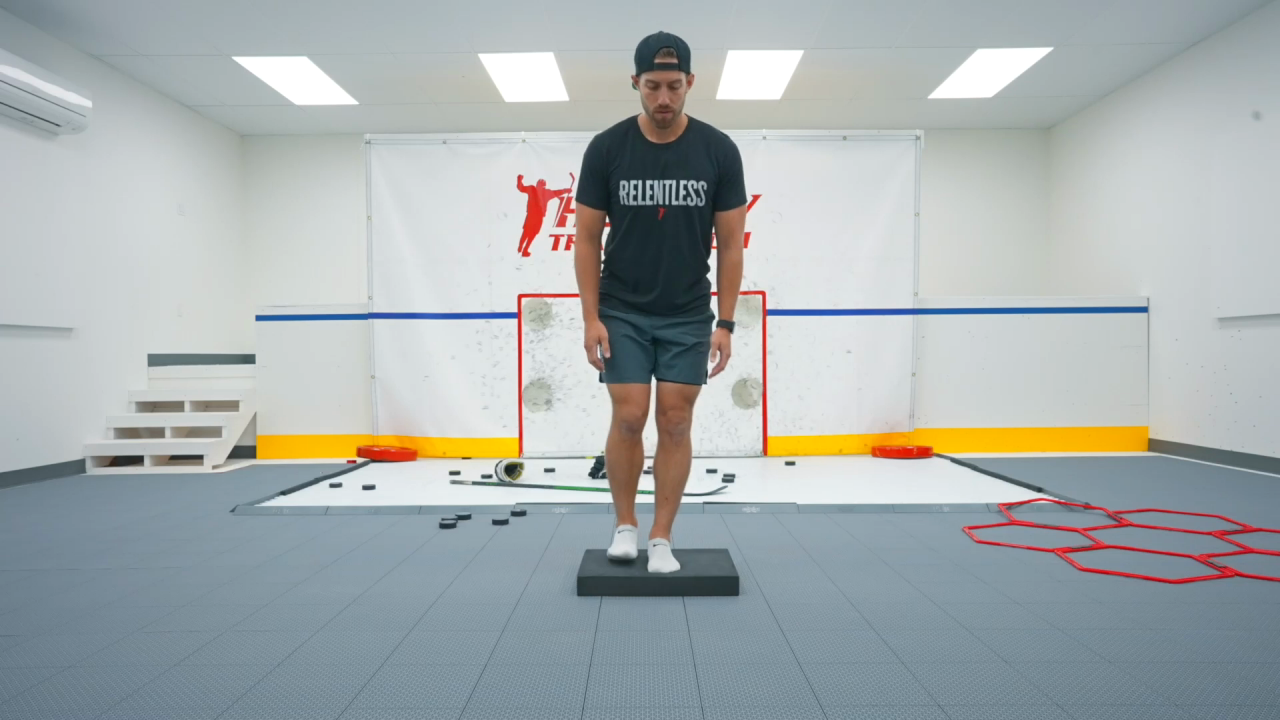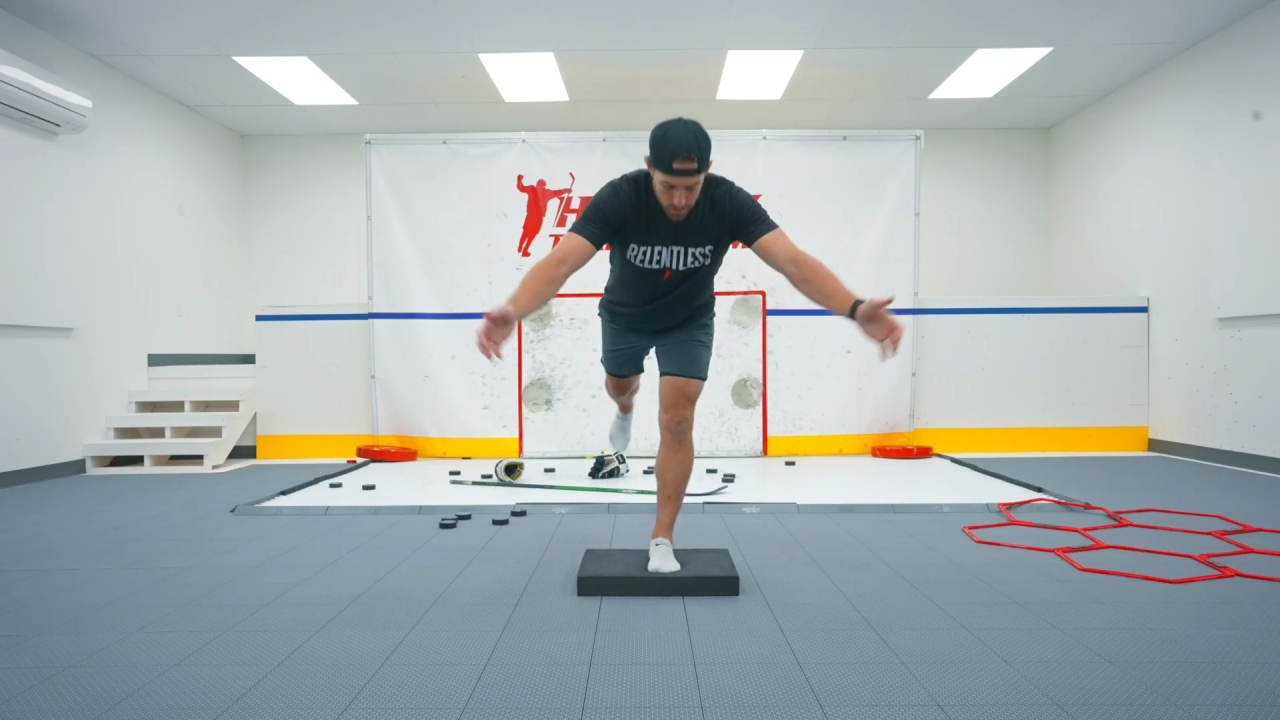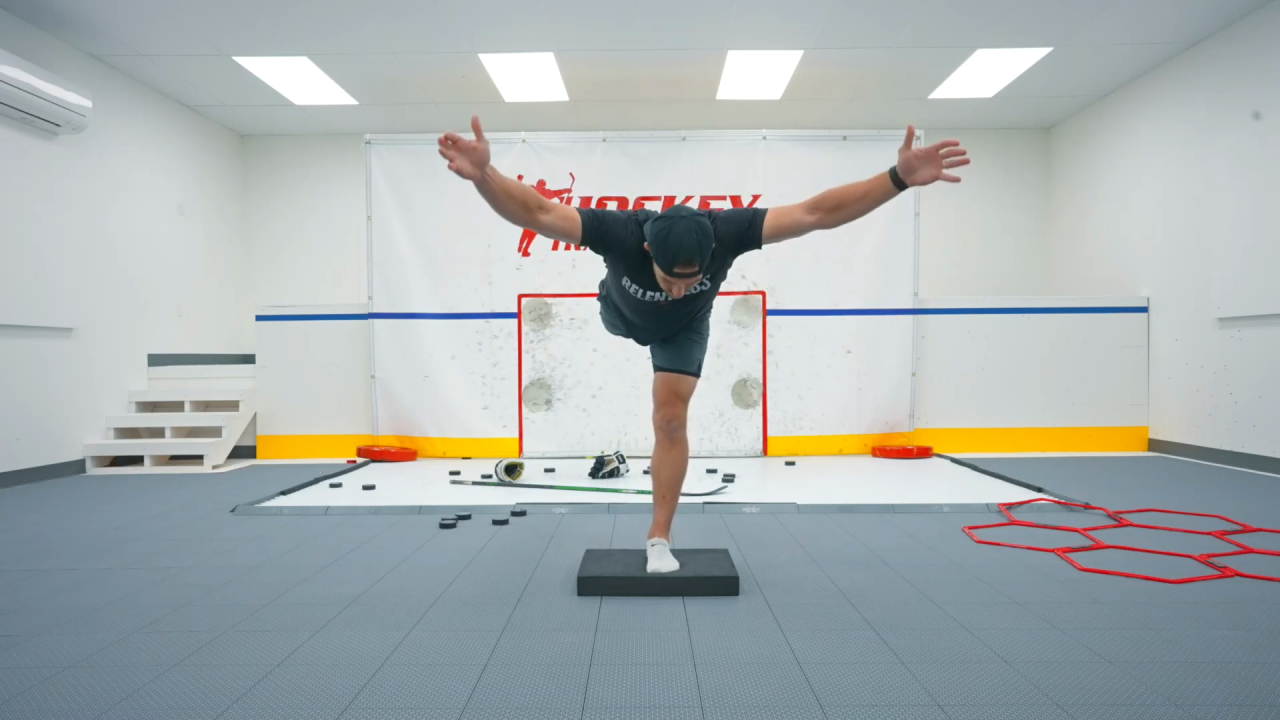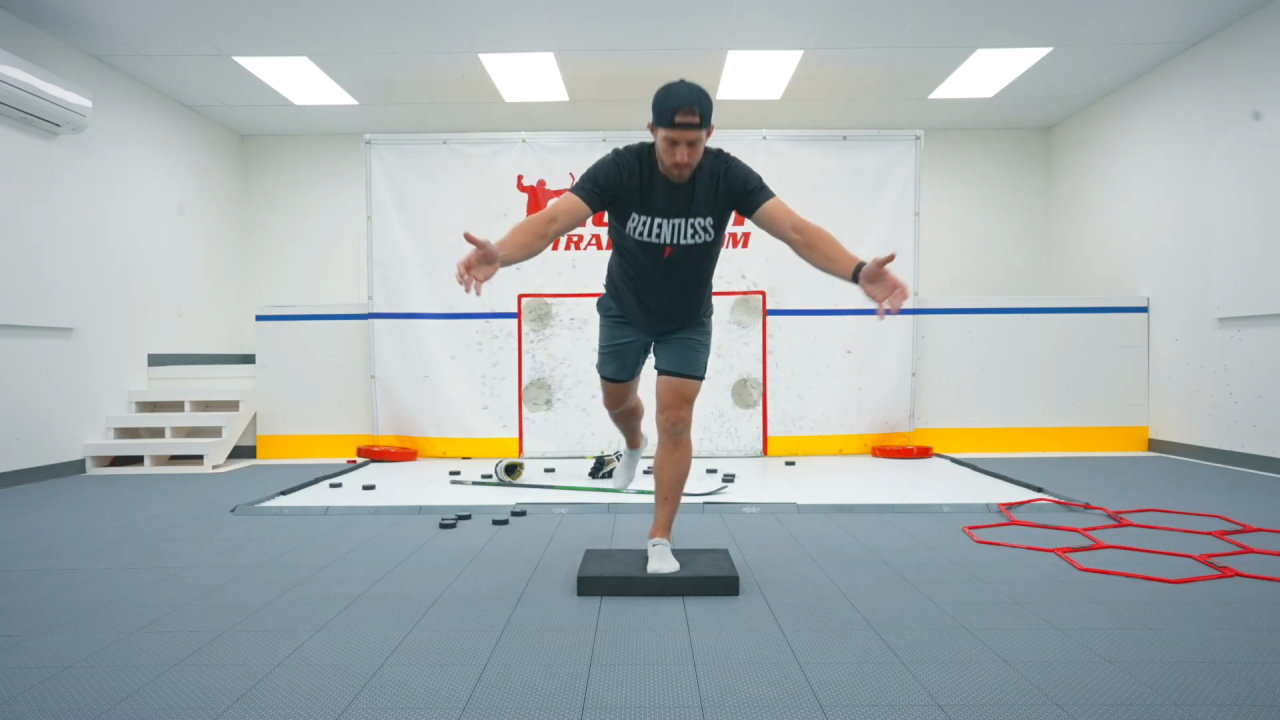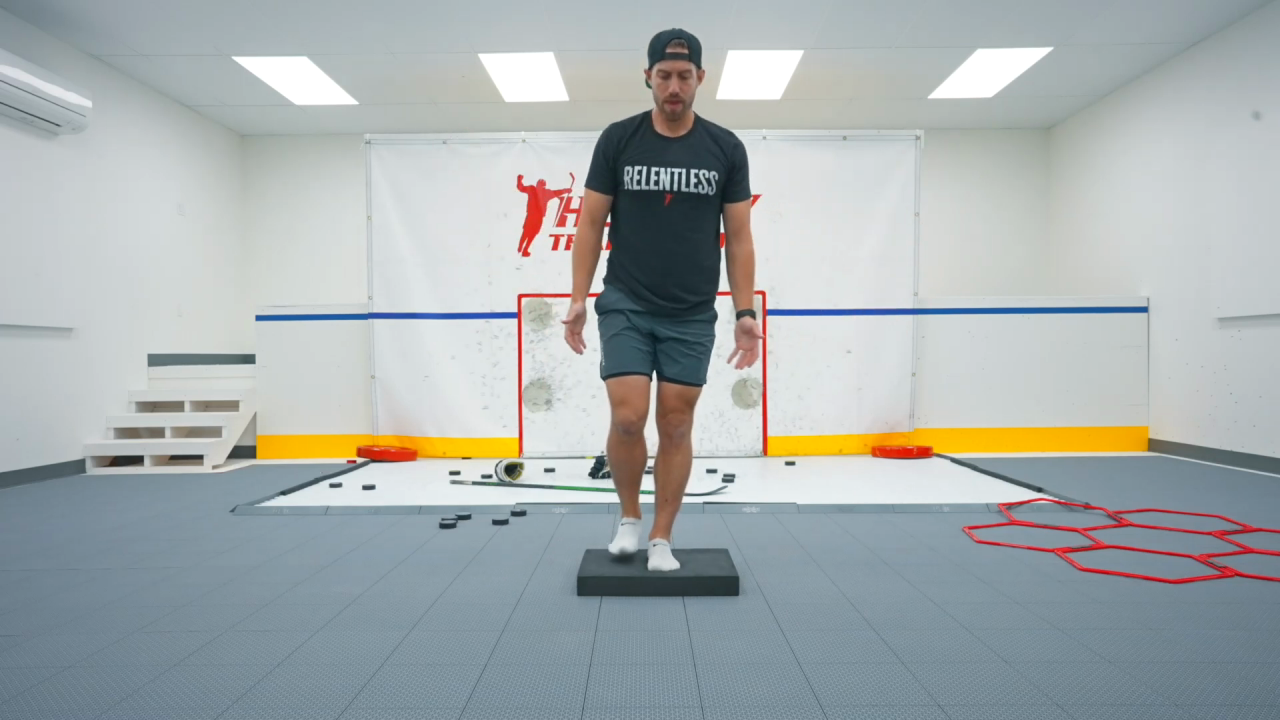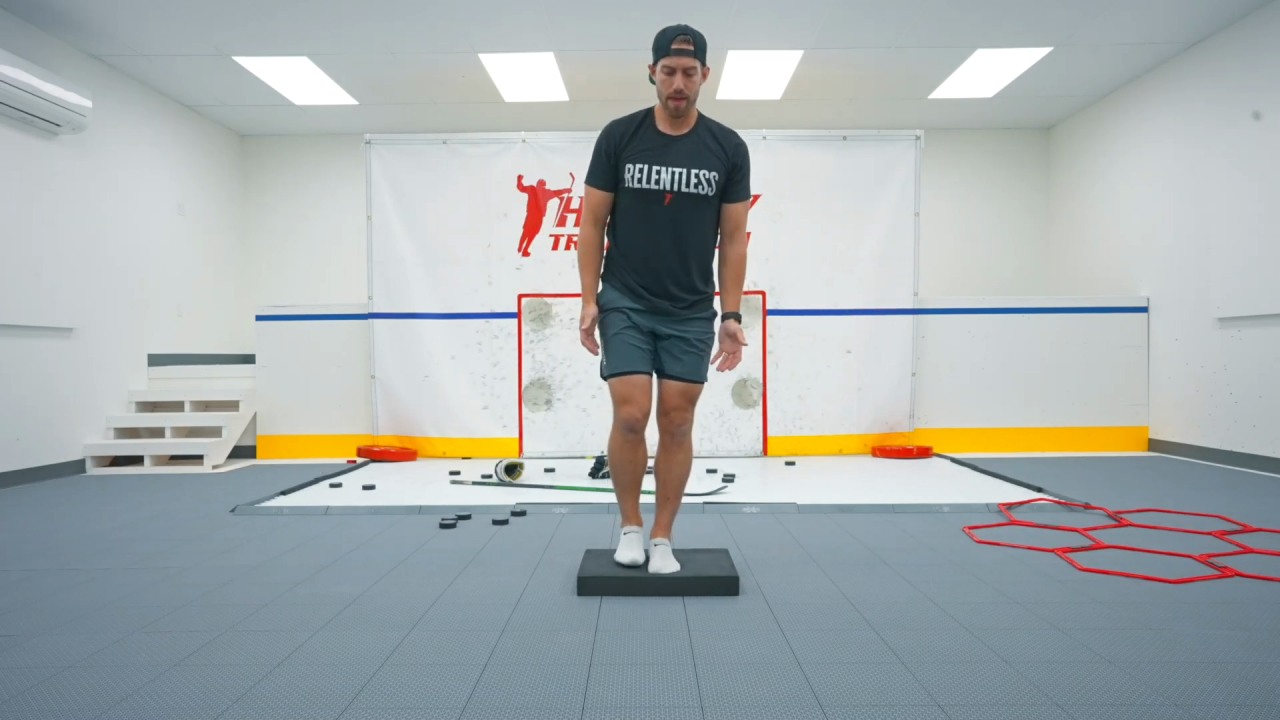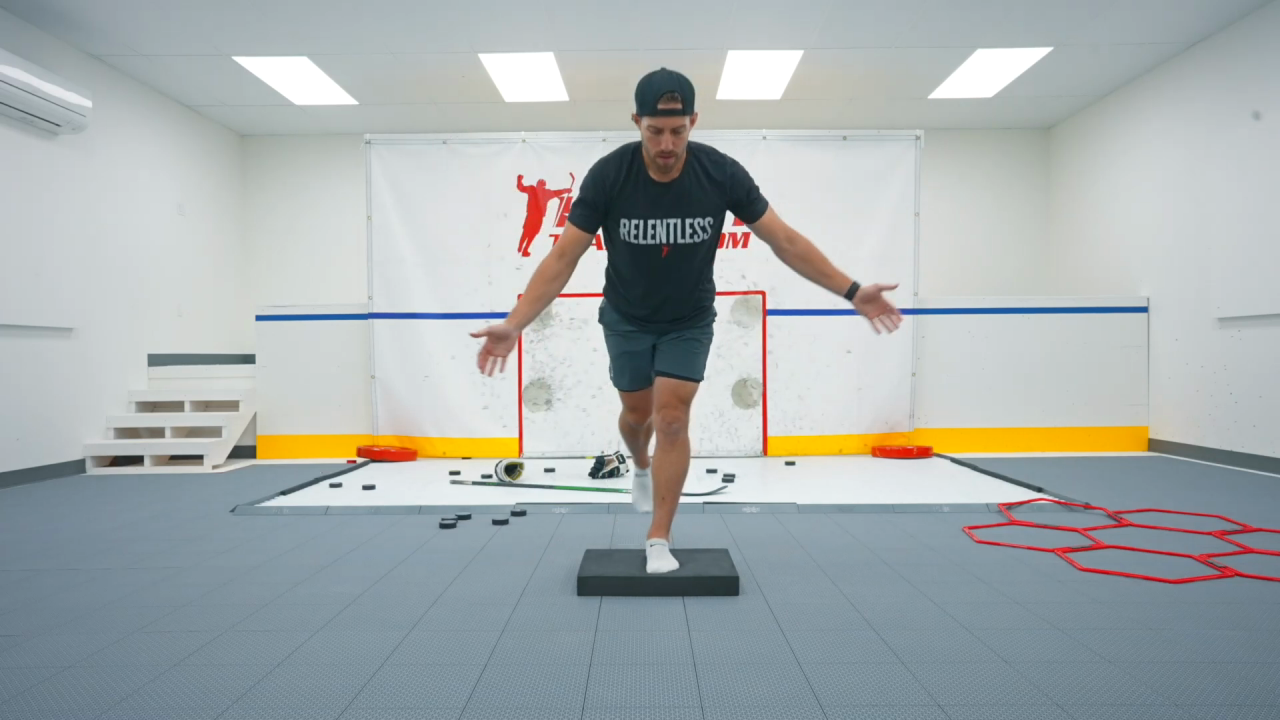
dt=0.7s
person 1, frame 1
left shoulder: (718, 150)
right shoulder: (607, 148)
left elbow: (730, 243)
right elbow: (587, 238)
left wrist: (725, 323)
right wrist: (591, 317)
left hip: (688, 315)
right hip: (622, 312)
left knee: (675, 423)
right knee: (629, 418)
left ankle: (661, 539)
right ankle: (625, 526)
person 1, frame 2
left shoulder: (729, 202)
right shoulder: (619, 198)
left elbow: (794, 261)
right elbow: (559, 262)
left wrist: (856, 309)
right wrist: (513, 313)
left hip: (688, 321)
right hip: (625, 316)
left knee: (677, 419)
right knee: (618, 384)
left ankle: (662, 538)
right ankle: (624, 408)
person 1, frame 3
left shoulder: (727, 231)
right shoulder: (620, 232)
left elbow: (817, 213)
right elbow: (537, 212)
left wrist: (899, 179)
right wrist: (484, 176)
left hip: (685, 327)
right hip: (623, 313)
left knee: (669, 419)
right knee: (628, 335)
left ankle: (659, 540)
person 1, frame 4
left shoulder: (728, 174)
right shoulder: (620, 168)
left elbow: (795, 230)
right elbow: (552, 220)
left wrist: (859, 271)
right wrist: (498, 255)
left hip: (687, 320)
right hip: (624, 310)
left knee: (674, 421)
right knee: (619, 402)
left ankle: (660, 540)
right ankle: (634, 450)
person 1, frame 5
left shoulder: (726, 148)
right shoulder: (618, 139)
left elbow: (739, 237)
right elbow: (590, 225)
left wrist: (745, 311)
right wrist: (577, 299)
left hip: (691, 313)
right hip: (625, 306)
left knee: (675, 426)
right knee: (628, 419)
left ankle: (661, 539)
right ankle: (629, 518)
person 1, frame 6
left shoulder: (728, 148)
right shoulder: (618, 136)
left elbow: (734, 237)
right elbow: (592, 224)
left wrist: (732, 315)
right wrist: (588, 300)
left hip: (691, 311)
right hip: (625, 304)
left knee: (676, 424)
right knee: (630, 417)
left ankle: (662, 540)
right ankle: (630, 528)
person 1, frame 7
left shoulder: (723, 174)
right shoulder: (607, 175)
left elbow: (784, 240)
right elbow: (563, 256)
left wrist: (851, 292)
right wrist: (514, 324)
left hip: (689, 320)
right hip: (626, 318)
left knee: (671, 420)
right knee: (637, 415)
left ankle: (658, 540)
right ankle: (642, 468)
